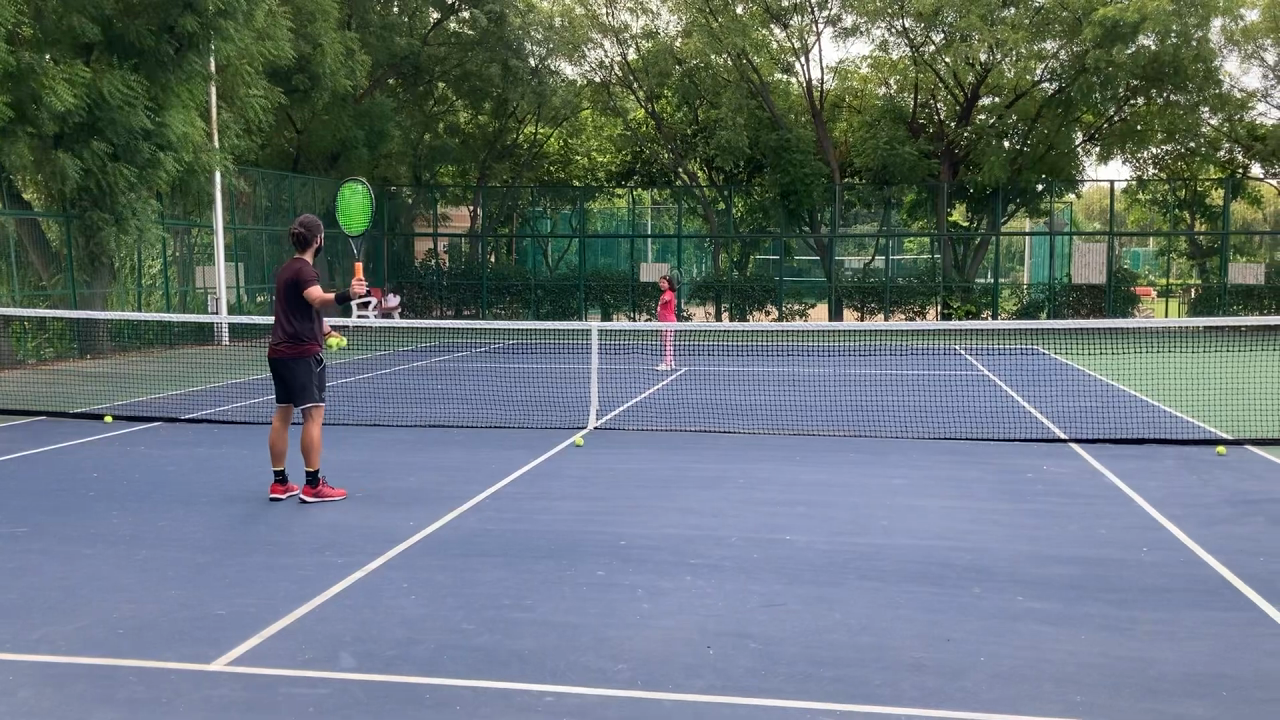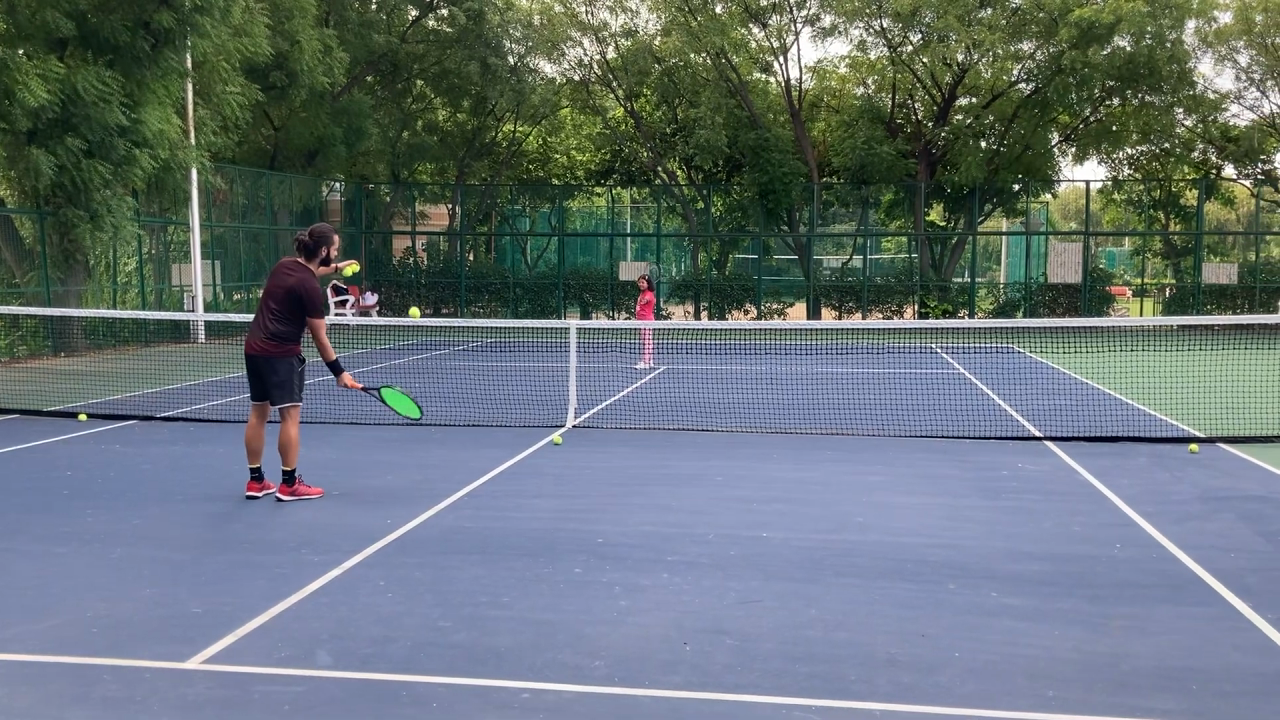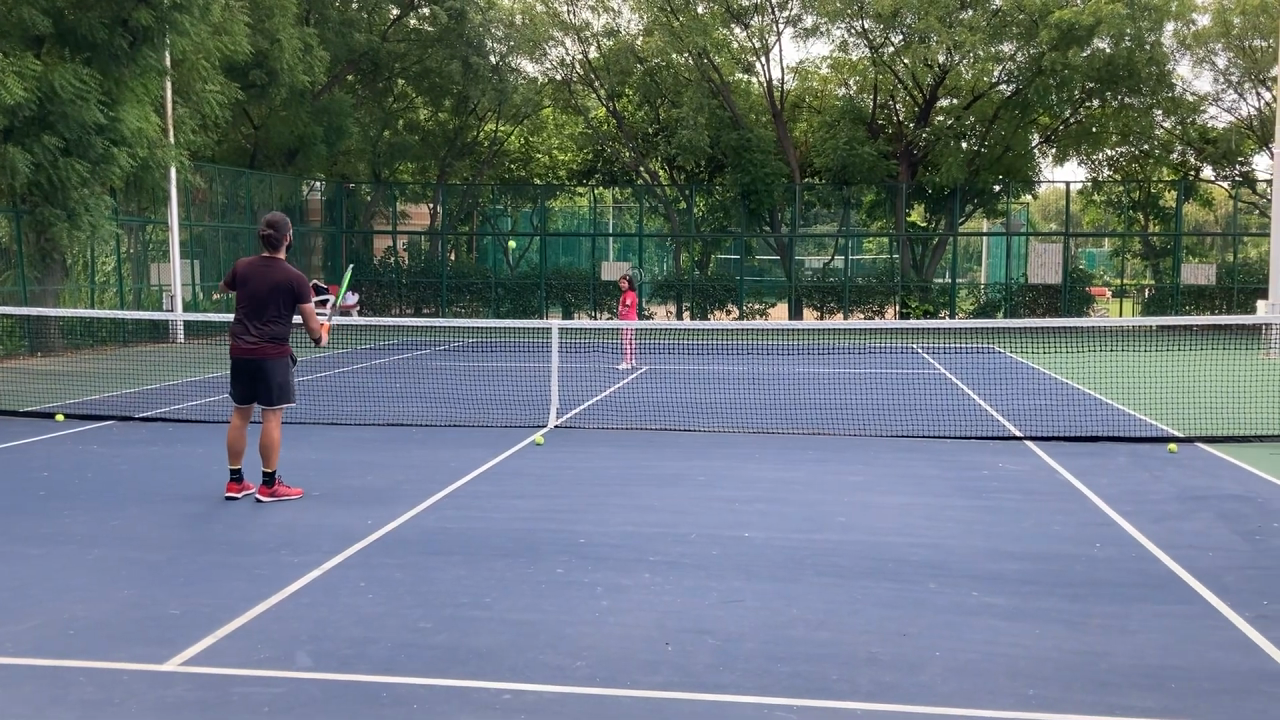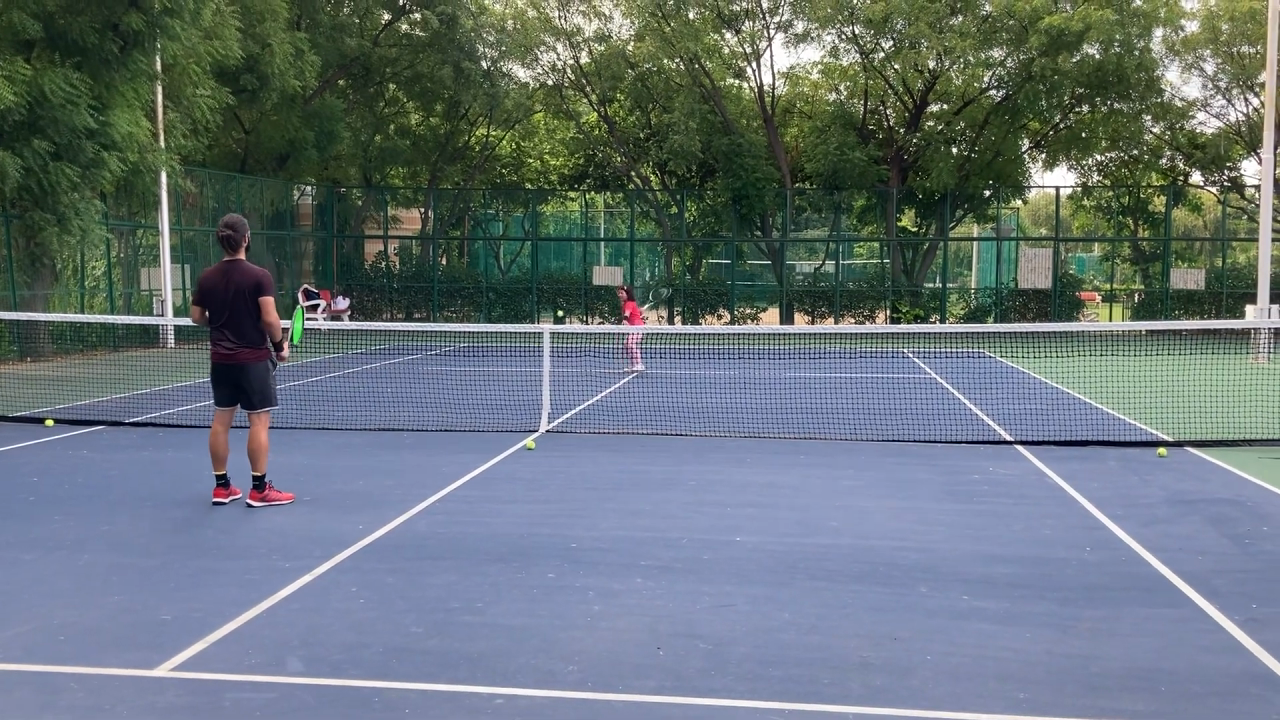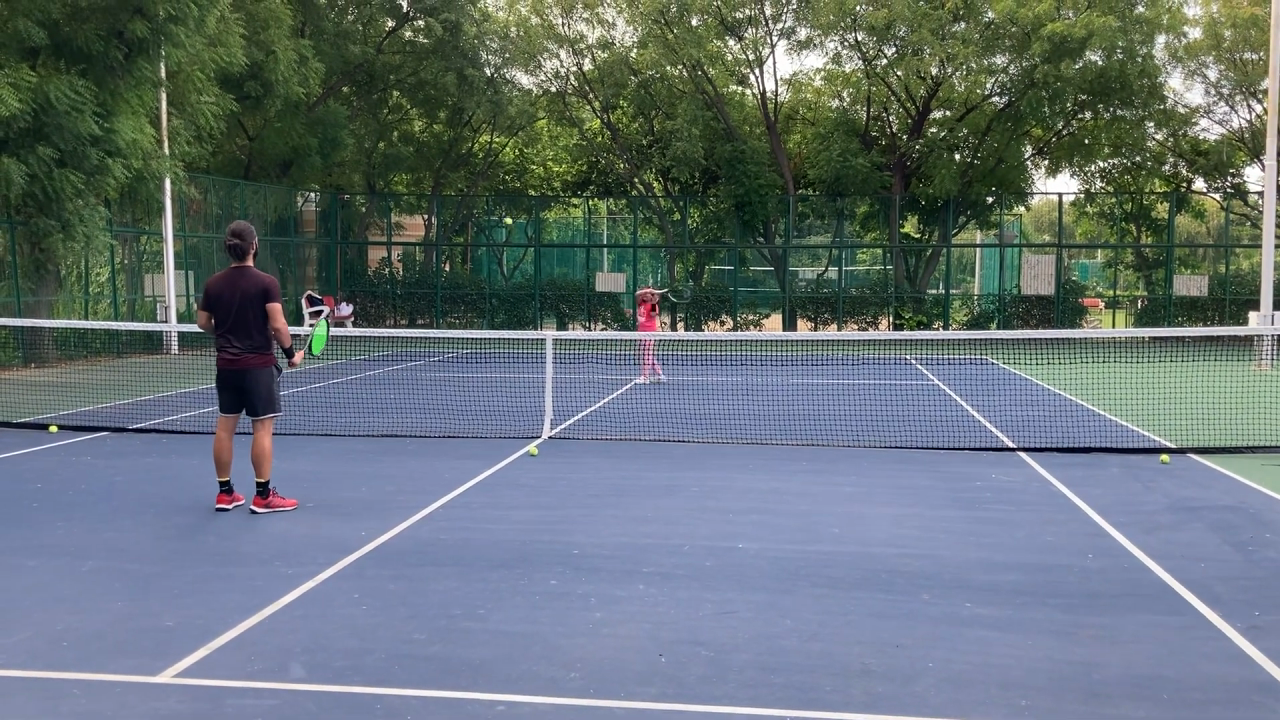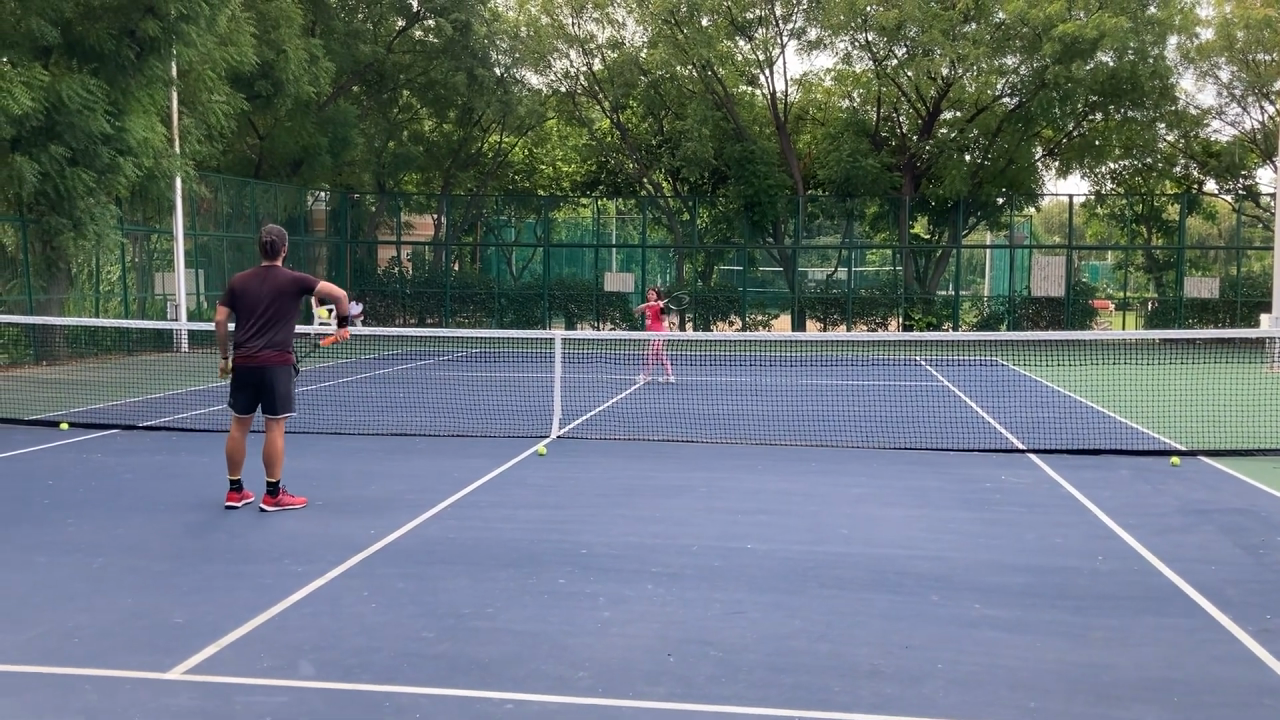
dt=0.7s
person 1, frame 1
left shoulder: (287, 269)
right shoulder: (304, 271)
right elbow: (319, 299)
left wrist: (321, 327)
right wrist: (347, 294)
left hip: (280, 352)
right hip: (301, 353)
left knee: (282, 416)
right knee: (313, 416)
left ankle: (279, 483)
right ankle: (313, 485)
person 1, frame 2
left shoulder: (283, 265)
right shoulder: (311, 289)
right elbow: (320, 337)
left wrist: (336, 267)
right wrist: (339, 372)
left hip: (255, 348)
right hip: (281, 354)
left knee: (258, 413)
right knee: (290, 416)
left ankle: (255, 480)
right ankle: (289, 484)
person 1, frame 3
left shoulder: (242, 266)
right shoulder: (295, 278)
left elbow: (224, 288)
right elbow: (312, 323)
right wrist: (320, 338)
left hip: (240, 351)
right hip: (273, 355)
left knee: (240, 416)
right knee: (272, 418)
left ankle: (235, 481)
right ankle: (269, 485)
person 1, frame 4
left shoulder: (206, 277)
right shoulder: (259, 276)
left elbow: (197, 316)
right elbow: (270, 319)
right wrist: (280, 347)
left hip: (221, 359)
right hip: (253, 358)
left knee: (221, 420)
right knee: (258, 422)
left ankle: (222, 486)
right ankle: (259, 489)
person 1, frame 5
left shoulder: (214, 283)
right shoulder: (266, 282)
left elbow: (203, 322)
right elbow: (278, 324)
right wrist: (291, 353)
left hip: (226, 365)
right hip: (258, 365)
left knee: (225, 427)
right knee: (262, 428)
left ankle: (225, 493)
right ankle: (263, 496)
person 1, frame 6
left shoulder: (238, 280)
right shoulder: (293, 280)
left elbow: (220, 320)
right elbow: (338, 294)
left wrist: (224, 357)
right wrist: (343, 323)
left hip: (243, 363)
right hip: (275, 363)
left knee: (239, 426)
right knee: (275, 427)
left ankle: (234, 490)
right ankle: (273, 494)
